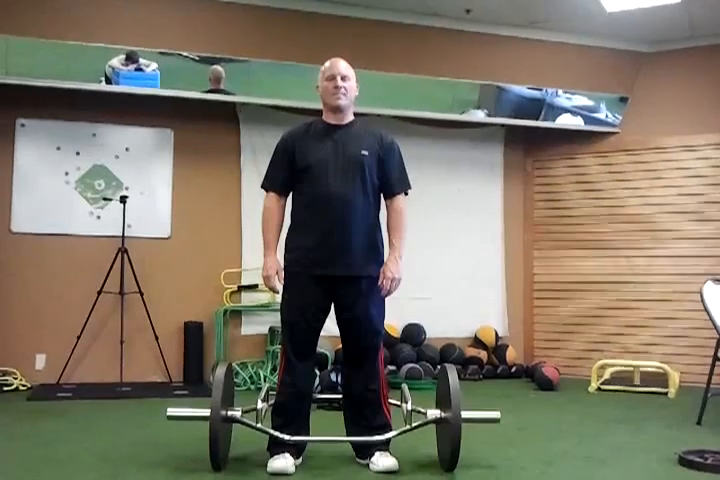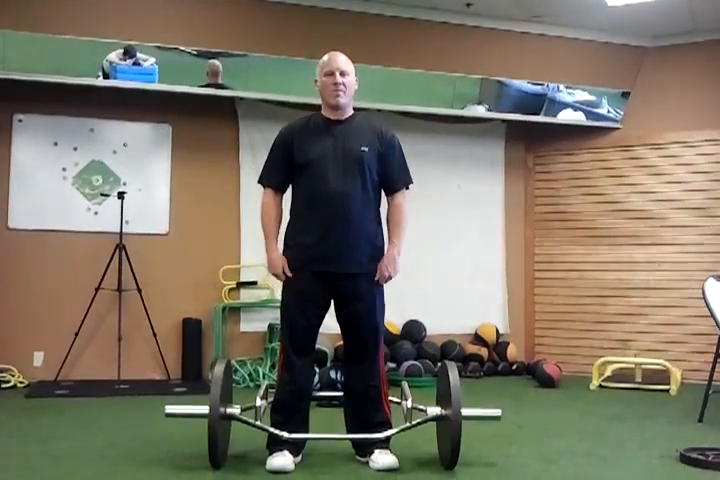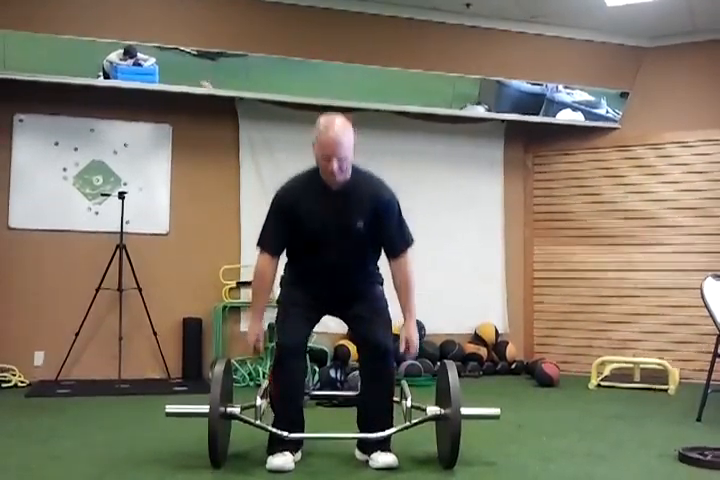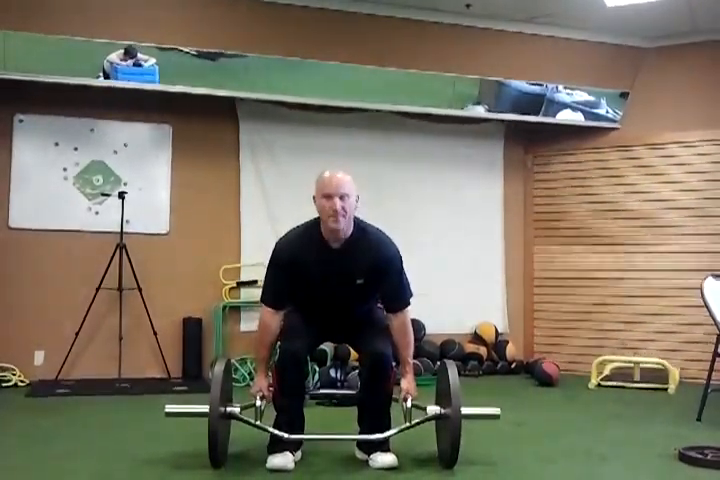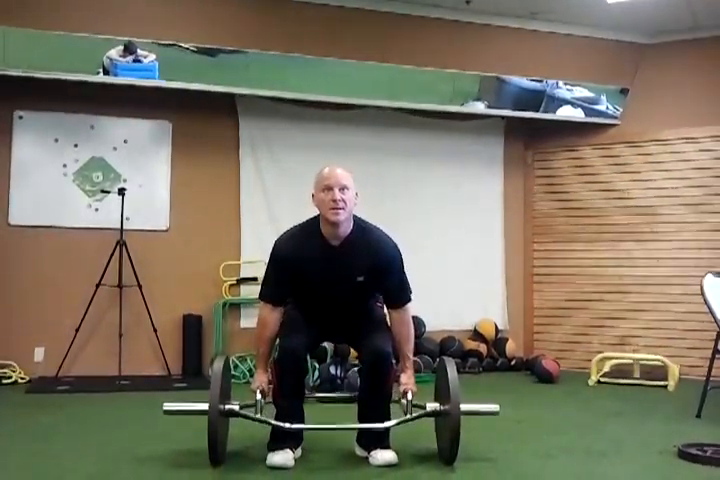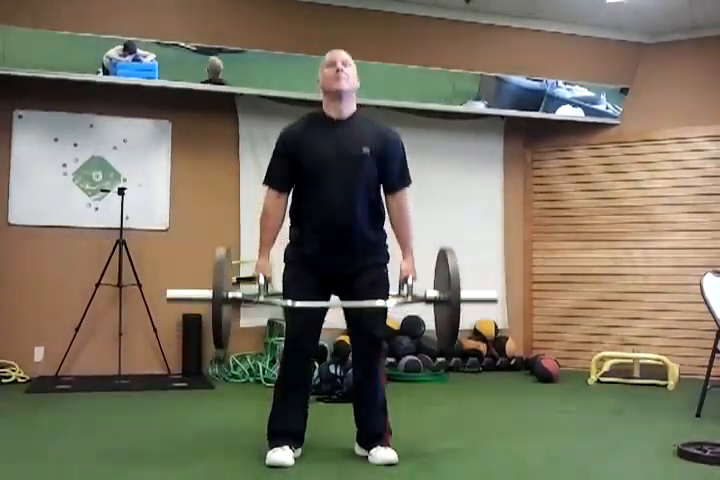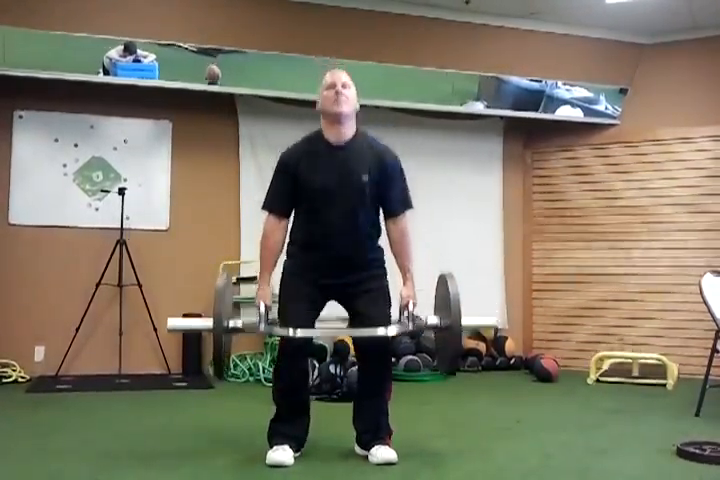
dt=0.7s
person 1, frame 1
left shoulder: (380, 142)
right shoulder: (295, 140)
left elbow: (396, 201)
right elbow: (275, 198)
left wrist: (395, 256)
right wrist: (270, 254)
left hip: (363, 269)
right hip: (305, 268)
left knee: (365, 356)
right knee: (296, 355)
left ankle: (372, 444)
right ankle: (285, 445)
person 1, frame 2
left shoulder: (379, 136)
right shoulder: (294, 134)
left elbow: (398, 195)
right elbow: (271, 192)
left wrist: (394, 249)
right wrist: (272, 246)
left hip: (362, 267)
right hip: (304, 265)
left knee: (365, 355)
right knee: (296, 352)
left ankle: (372, 442)
right ankle: (285, 443)
person 1, frame 3
left shoulder: (377, 193)
right shoulder: (292, 194)
left elbow: (399, 257)
right elbow: (268, 256)
left wrist: (410, 319)
right wrist: (256, 319)
left hip: (361, 287)
right hip: (303, 287)
left knee: (380, 347)
right knee: (288, 347)
left ankle: (375, 443)
right ankle: (285, 443)
person 1, frame 4
left shoulder: (381, 247)
right shoulder: (291, 246)
left elbow: (398, 312)
right elbow: (272, 311)
left wrist: (408, 373)
right wrist: (261, 372)
left hip: (362, 315)
right hip: (307, 314)
left knee: (380, 355)
right knee: (290, 353)
left ankle: (373, 441)
right ankle: (285, 442)
person 1, frame 5
left shoulder: (380, 246)
right shoulder: (290, 245)
left elbow: (399, 309)
right elbow: (271, 308)
left wrist: (407, 368)
right wrist: (261, 368)
left hip: (361, 315)
right hip: (307, 313)
left knee: (380, 352)
right knee: (289, 351)
left ankle: (373, 440)
right ankle: (286, 440)
person 1, frame 6
left shoulder: (382, 136)
right shoulder: (296, 135)
left elbow: (397, 197)
right elbow: (276, 197)
left wrist: (407, 254)
right wrist: (264, 255)
left hip: (366, 261)
right hip: (307, 261)
left knee: (369, 348)
right knee: (298, 347)
left ankle: (373, 439)
right ankle: (285, 439)
person 1, frame 7
left shoulder: (381, 157)
right shoulder: (296, 157)
left elbow: (396, 221)
right elbow: (276, 221)
left wrist: (407, 280)
right wrist: (264, 282)
left hip: (365, 271)
right hip: (306, 270)
left knee: (377, 345)
right knee: (292, 345)
left ankle: (373, 436)
right ankle: (286, 437)
